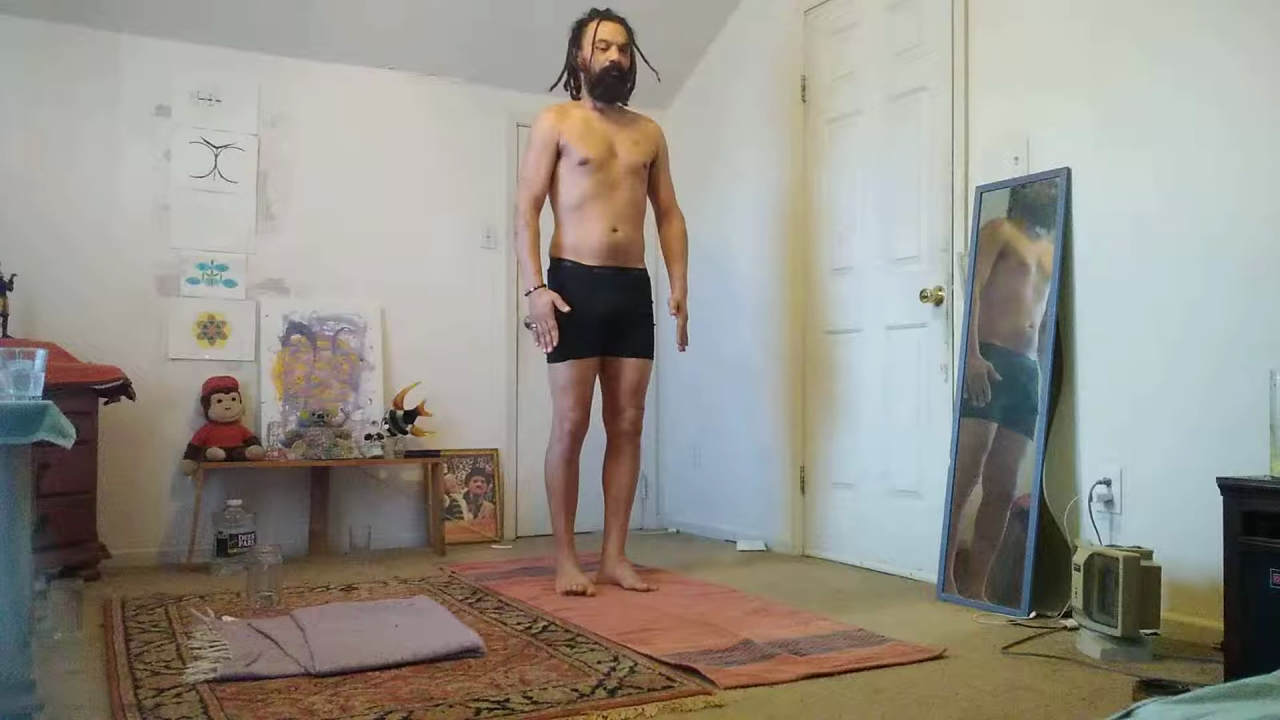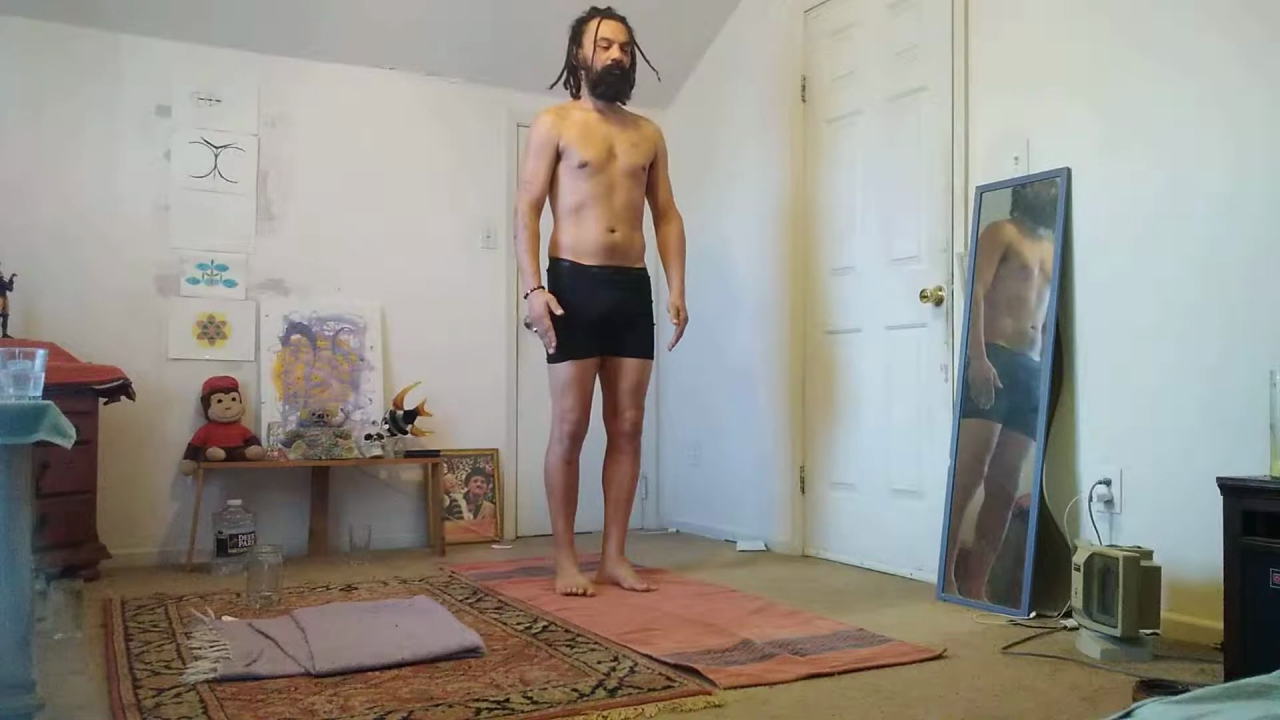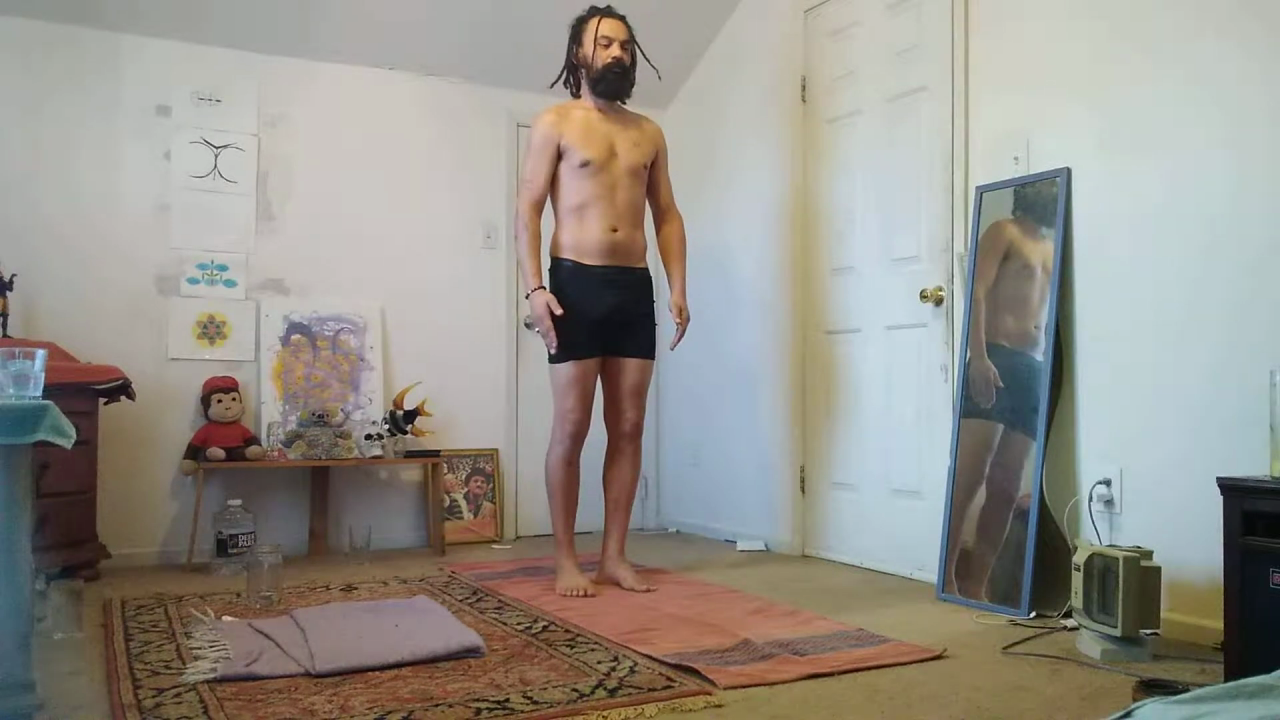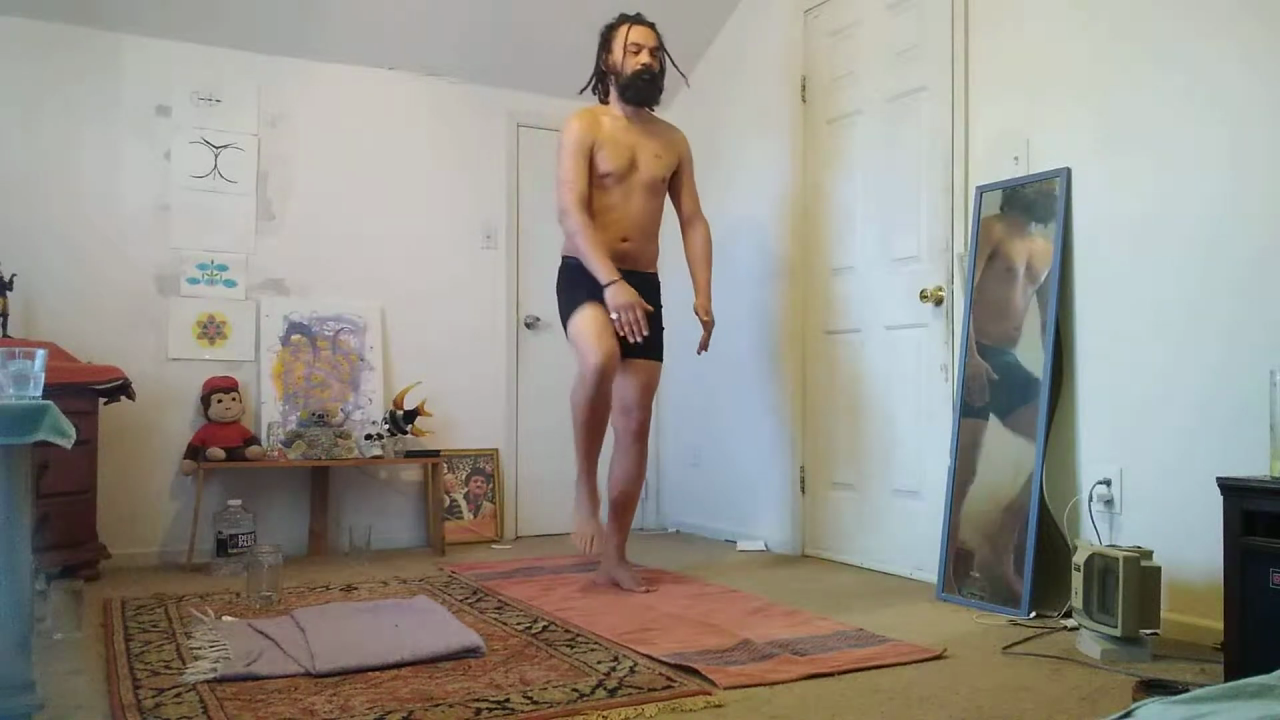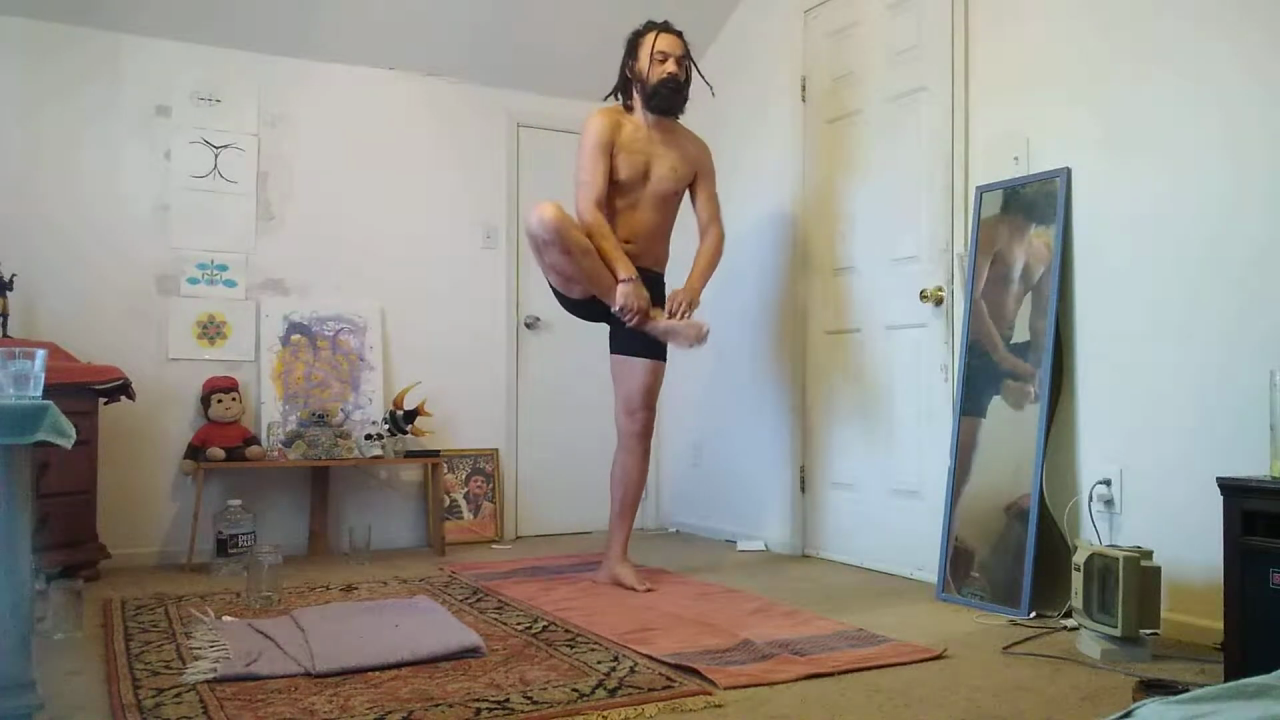
dt=1s
person 1, frame 1
left shoulder: (650, 133)
right shoulder: (555, 123)
left elbow: (669, 214)
right elbow: (527, 208)
left wrist: (679, 287)
right wrist: (535, 287)
left hip: (634, 288)
right hip: (576, 283)
left knee: (627, 425)
right knee: (571, 425)
left ankle: (614, 554)
right ankle: (566, 558)
person 1, frame 2
left shoulder: (648, 133)
right shoulder: (554, 124)
left elbow: (666, 216)
right elbow: (527, 210)
left wrist: (677, 289)
right wrist: (533, 288)
left hip: (633, 288)
right hip: (575, 284)
left knee: (627, 427)
right knee: (570, 427)
left ankle: (614, 555)
right ankle: (566, 559)
person 1, frame 3
left shoulder: (649, 133)
right shoulder: (555, 123)
left elbow: (667, 215)
right elbow: (528, 209)
left wrist: (678, 288)
right wrist: (535, 287)
left hip: (635, 288)
right hip: (577, 284)
left knee: (628, 427)
right knee: (571, 426)
left ankle: (614, 556)
right ankle: (566, 560)
person 1, frame 4
left shoulder: (673, 141)
right shoulder: (583, 127)
left elbow: (693, 221)
right elbow: (571, 211)
left wrist: (702, 294)
right wrist: (610, 283)
left hip: (644, 285)
right hip: (587, 278)
left knee: (635, 423)
right knee: (598, 362)
left ankle: (614, 556)
right ankle: (586, 495)
person 1, frame 5
left shoulder: (694, 150)
right shoulder: (605, 125)
left elbow: (712, 230)
right elbow: (589, 211)
left wrist: (692, 289)
right wrist: (625, 279)
left hip: (646, 287)
right hip: (590, 281)
left knee: (637, 422)
right knee: (545, 218)
left ankle: (615, 558)
right ankle: (655, 325)
person 2, frame 1
left shoulder: (1052, 250)
right shoulder: (999, 230)
right elbow: (972, 291)
left wrist: (1048, 376)
right wrist: (972, 354)
left hip: (1027, 371)
right hip: (990, 360)
left knee: (1003, 487)
right knee: (965, 476)
left ankle: (975, 585)
right ankle: (944, 577)
person 2, frame 2
left shoulder: (1053, 249)
right shoulder: (1001, 233)
right elbow: (976, 294)
right wrist: (978, 358)
left hip: (1031, 372)
right hip: (993, 362)
left knee: (1005, 487)
right knee: (968, 476)
left ankle: (975, 584)
right ankle: (944, 577)
person 2, frame 3
left shoulder: (1055, 249)
right shoulder: (1003, 233)
left elbow: (1053, 316)
right elbow: (977, 294)
right wrist: (978, 357)
left hip: (1034, 371)
right hip: (996, 362)
left knee: (1007, 487)
right knee: (969, 476)
left ankle: (975, 584)
right ankle: (944, 577)
person 2, frame 4
left shoulder: (1046, 249)
right shoulder: (990, 229)
left elbow: (1048, 316)
right wrist: (970, 355)
left hip: (1008, 362)
right hip: (977, 359)
right knee: (961, 473)
left ankle: (1003, 549)
right ankle: (944, 577)
person 2, frame 5
left shoulder: (1046, 247)
right shoulder: (992, 231)
left elbow: (1041, 316)
right elbow: (970, 297)
left wrist: (1038, 369)
right wrist: (1004, 359)
left hip: (1005, 352)
right hip: (974, 354)
right knee: (959, 466)
right ankle: (943, 571)
